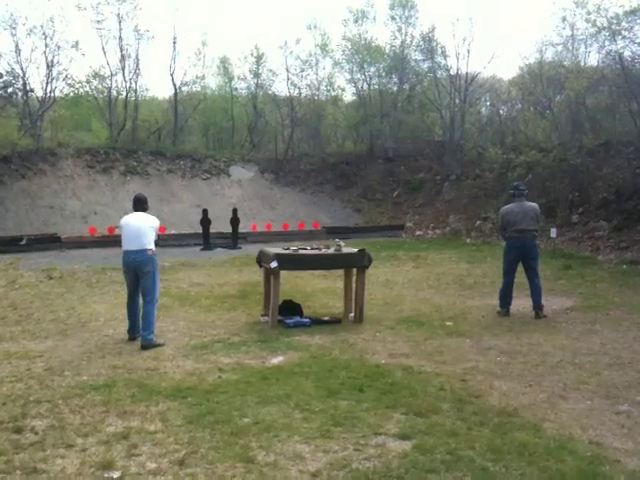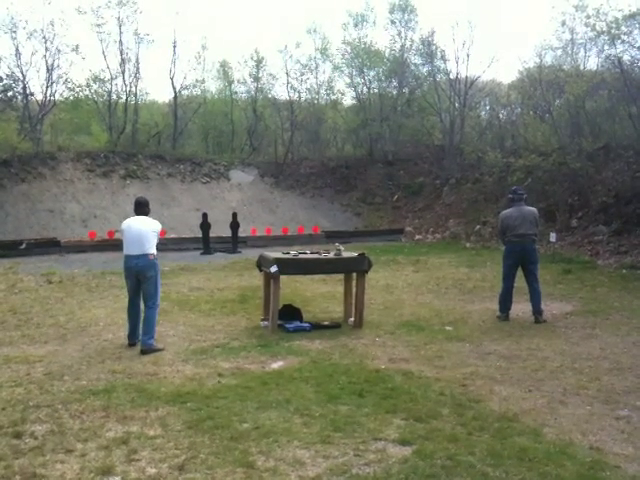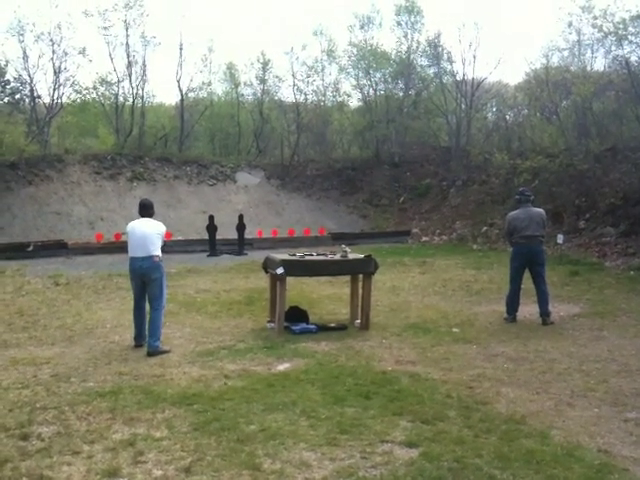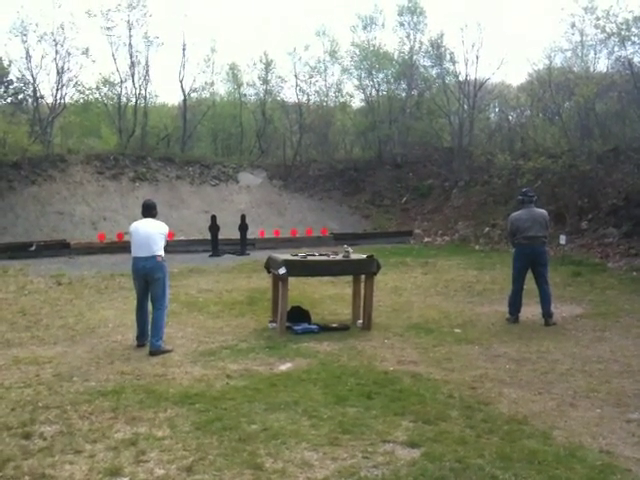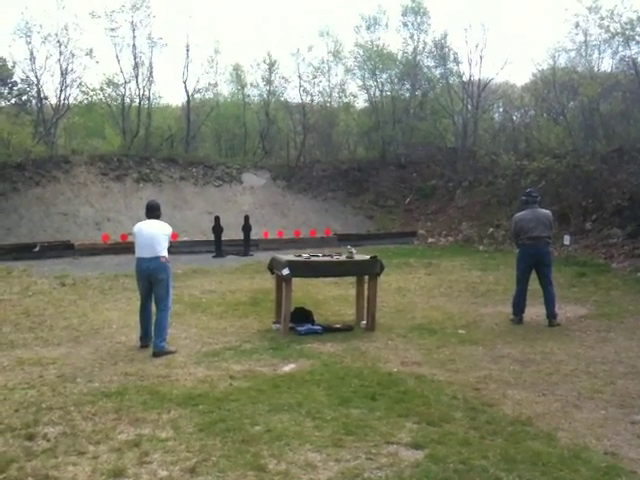
dt=1s
person 1, frame 1
left shoulder: (124, 220)
right shoulder: (153, 221)
left elbow: (125, 238)
left hip: (127, 258)
right hip: (146, 257)
left knee: (132, 295)
right knee: (150, 299)
left ankle: (133, 332)
right ankle: (147, 339)
person 1, frame 2
left shoulder: (125, 224)
right shoulder: (155, 224)
left elbow: (125, 241)
left hip: (129, 262)
right hip: (148, 262)
left knee: (133, 301)
right knee: (151, 304)
left ankle: (133, 338)
right ankle: (147, 343)
person 1, frame 3
left shoulder: (130, 226)
right shoulder: (159, 226)
left elbow: (131, 245)
left hip: (134, 264)
right hip: (153, 264)
left knee: (138, 303)
right knee: (157, 305)
left ankle: (139, 339)
right ankle: (154, 345)
person 1, frame 4
left shoulder: (133, 227)
right shoulder: (162, 227)
left elbow: (134, 245)
left hip: (137, 264)
right hip: (156, 264)
left knee: (141, 302)
right knee: (159, 305)
left ankle: (142, 338)
right ankle: (156, 345)
person 1, frame 5
left shoulder: (137, 228)
right shoulder: (166, 228)
left elbow: (138, 246)
left hip: (141, 265)
right hip: (160, 264)
left knee: (145, 303)
right knee: (163, 306)
left ankle: (145, 339)
right ankle: (159, 346)
person 2, frame 1
left shoulder: (505, 210)
right shoulder: (535, 208)
left elbow: (502, 230)
right elbow: (537, 225)
left hip: (512, 244)
right hip: (530, 243)
left knee: (508, 277)
right knee: (534, 277)
left ankle: (504, 308)
right ankle: (538, 309)
person 2, frame 2
left shoulder: (504, 215)
right shoulder: (534, 212)
left elbow: (501, 234)
right elbow: (536, 230)
left hip: (512, 248)
right hip: (529, 247)
left knee: (507, 282)
right knee: (533, 282)
left ankle: (504, 312)
right ankle: (538, 314)
person 2, frame 3
left shoulder: (511, 216)
right shoulder: (541, 213)
left elbow: (508, 236)
right elbow: (544, 231)
left hip: (519, 250)
right hip: (537, 249)
left knee: (515, 284)
right knee: (541, 284)
left ankle: (511, 314)
right ankle: (545, 316)
person 2, frame 4
left shoulder: (514, 217)
right shoulder: (544, 214)
left elbow: (510, 237)
right elbow: (547, 232)
left hip: (522, 251)
right hip: (539, 250)
left knee: (517, 284)
right knee: (543, 284)
left ankle: (513, 315)
right ankle: (548, 317)
person 2, frame 5
left shoulder: (518, 217)
right shoulder: (548, 215)
left elbow: (515, 237)
right elbow: (551, 233)
left hip: (526, 251)
right hip: (544, 250)
left knee: (521, 285)
right knee: (547, 285)
left ankle: (517, 316)
right ankle: (552, 318)
